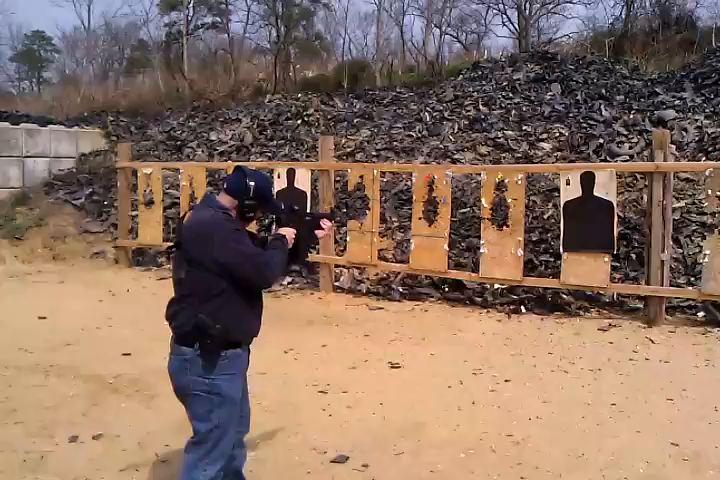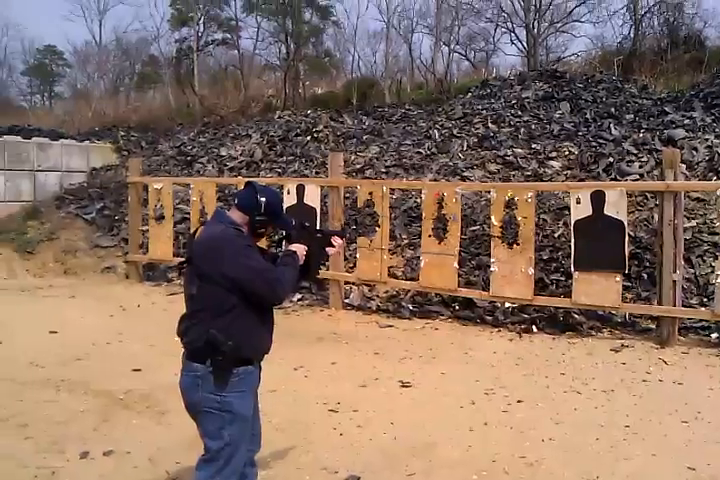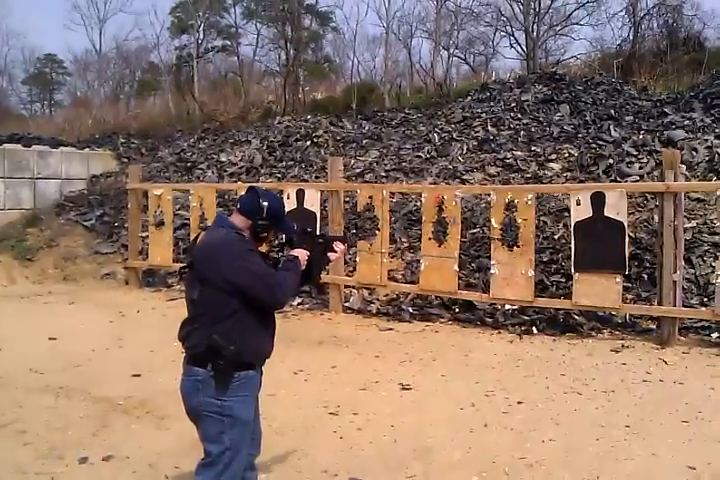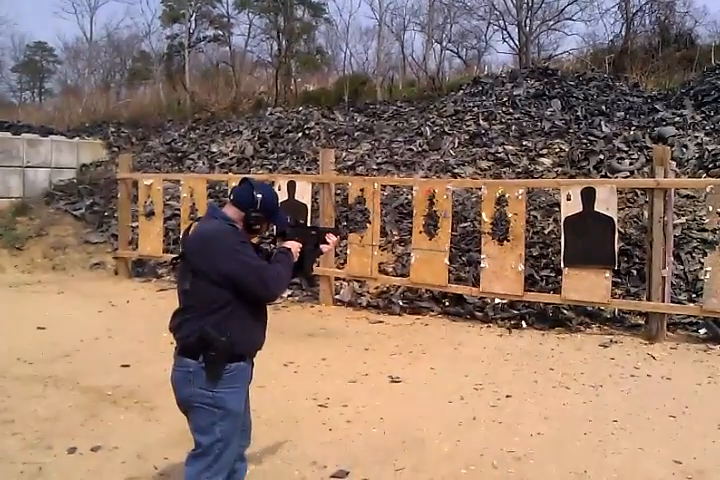
dt=0.4s
person 1, frame 1
left shoulder: (215, 221)
right shoulder: (214, 227)
left elbow: (255, 257)
right elbow: (263, 272)
right wrist: (281, 241)
left hip: (220, 353)
right hip: (208, 359)
left knee: (232, 432)
right knee: (212, 447)
person 1, frame 2
left shoulder: (227, 238)
right shoulder: (225, 243)
left elbow: (266, 273)
right elbow: (274, 288)
right wrist: (292, 257)
left hip: (231, 369)
right hip: (220, 375)
left knee: (244, 450)
person 1, frame 3
left shoulder: (227, 242)
right shoulder: (227, 248)
left elbow: (265, 279)
right elbow: (275, 293)
right wrist: (293, 263)
left hip: (231, 373)
right hip: (220, 380)
left knee: (244, 454)
person 1, frame 4
left shoulder: (221, 233)
right shoulder: (219, 239)
left elbow: (259, 269)
right elbow: (268, 284)
right wrist: (286, 254)
left hip: (223, 365)
right hip: (211, 372)
left knee: (234, 445)
